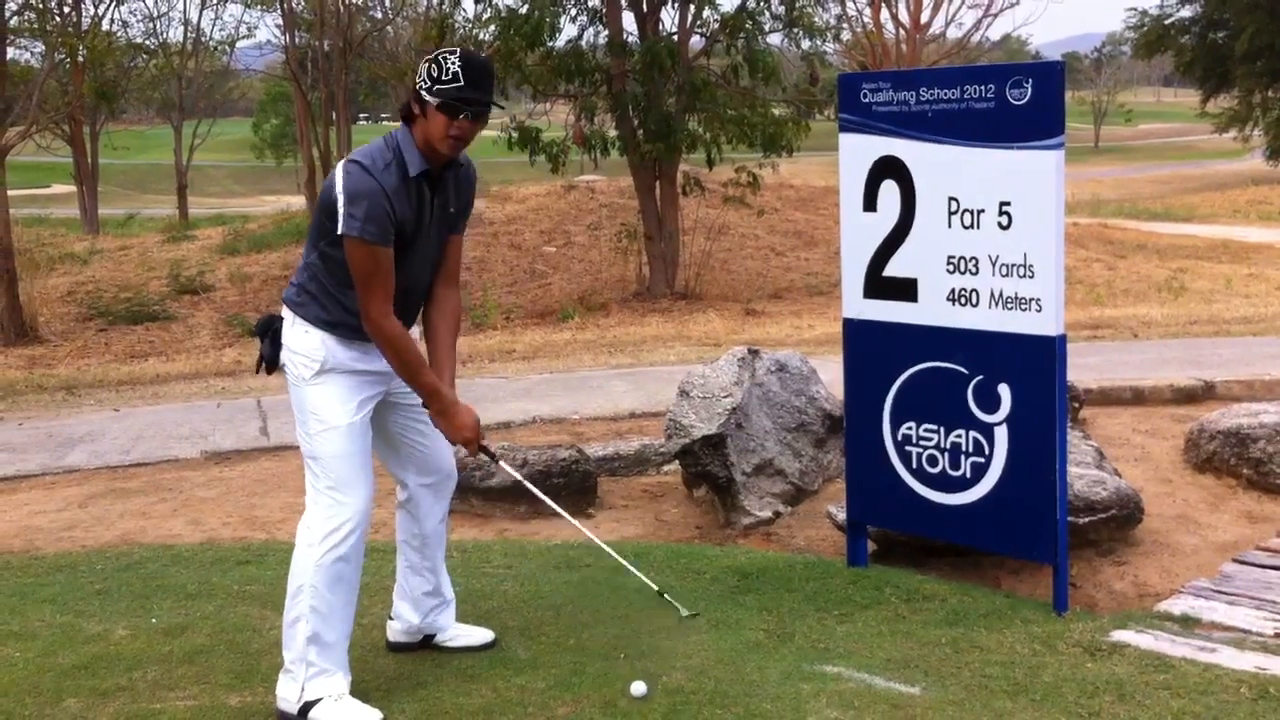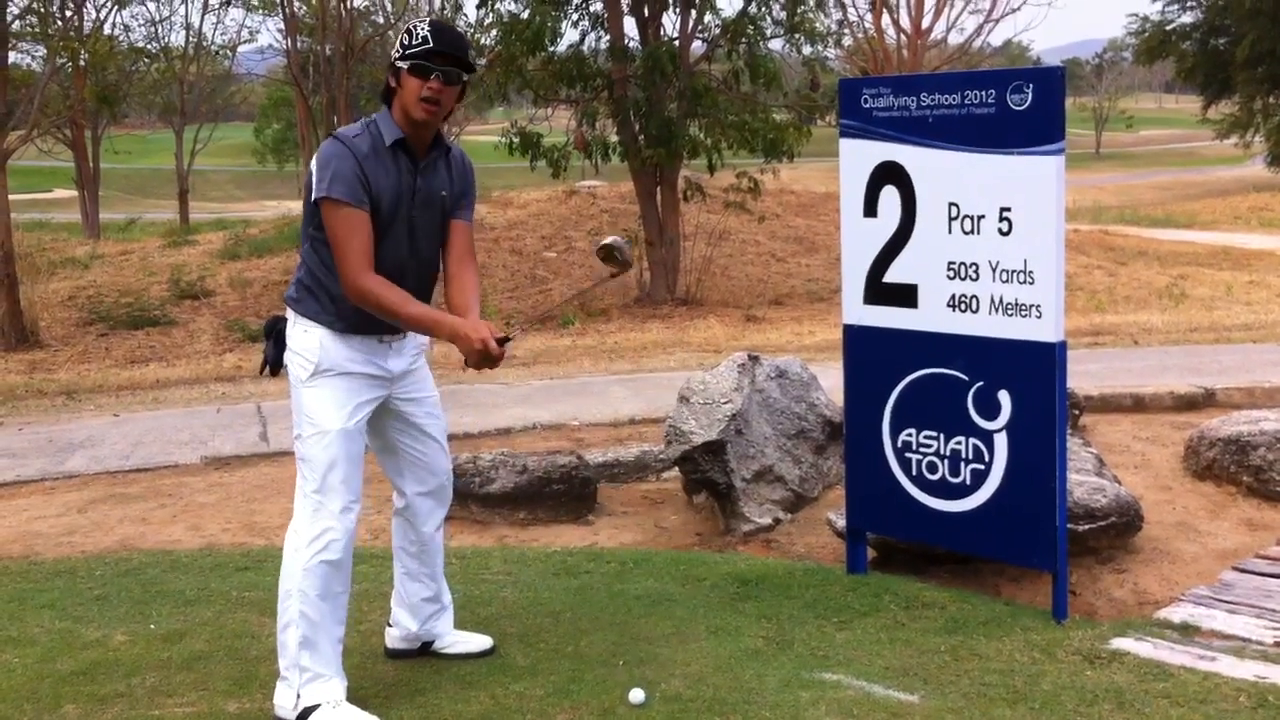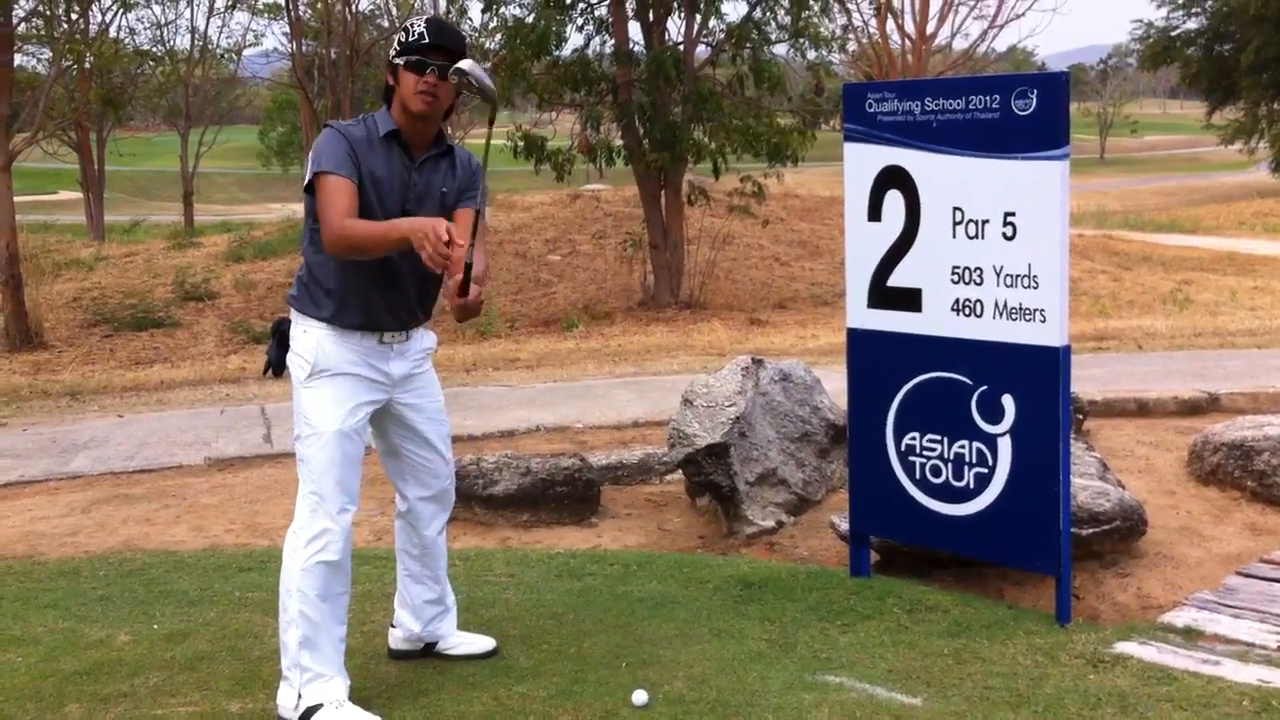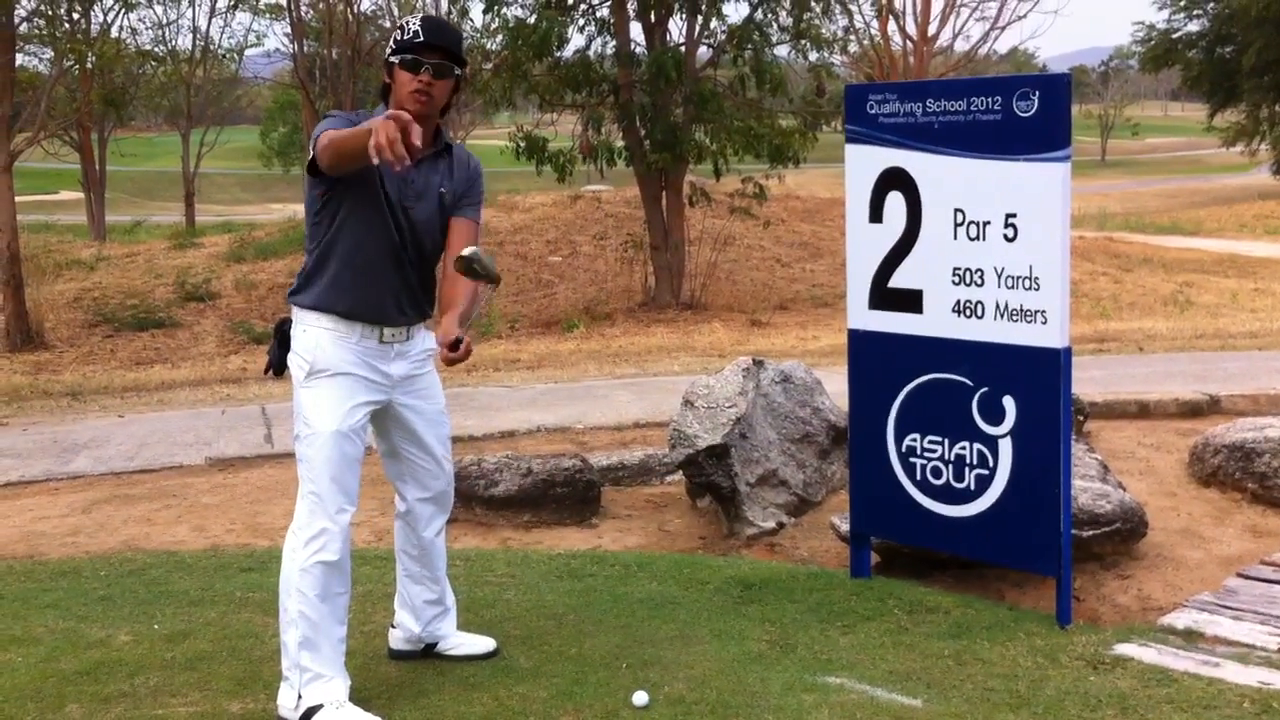
dt=0.3s
person 1, frame 1
left shoulder: (459, 177)
right shoulder: (367, 179)
left elbow: (444, 286)
right elbow: (377, 314)
left wrist: (446, 393)
right wrist: (445, 404)
left hip: (394, 345)
right hip: (328, 349)
left knee: (432, 477)
right knee: (342, 506)
left ankle: (421, 618)
person 1, frame 2
left shoulder: (456, 167)
right shoulder: (346, 154)
left elbow: (459, 263)
right elbow: (358, 281)
left wrist: (472, 330)
right wrist: (452, 328)
left hip: (401, 346)
right hip: (331, 348)
left knee: (428, 484)
right knee: (329, 512)
left ankle: (419, 624)
person 1, frame 3
left shoulder: (462, 167)
right shoulder: (342, 142)
left elbow: (471, 249)
right elbow: (338, 234)
left wrist: (468, 285)
right wrist: (410, 228)
left hip: (409, 347)
right hip: (333, 348)
left knee: (431, 489)
right knee: (327, 513)
left ankle: (422, 626)
person 1, frame 4
left shoulder: (461, 167)
right shoulder: (343, 133)
left elbow: (458, 259)
right elbow: (332, 159)
left wrist: (453, 323)
right wrist: (376, 132)
left hip: (409, 346)
right hip: (335, 345)
left knee: (430, 489)
right knee: (326, 512)
left ankle: (422, 625)
